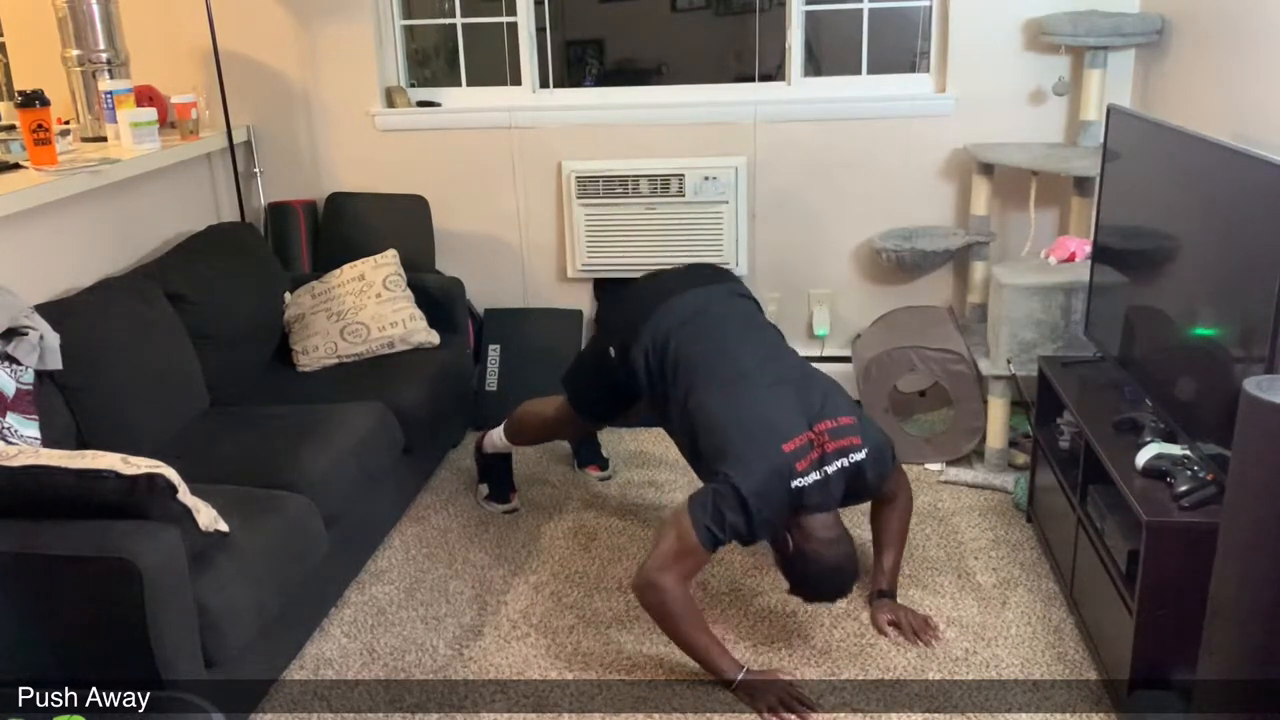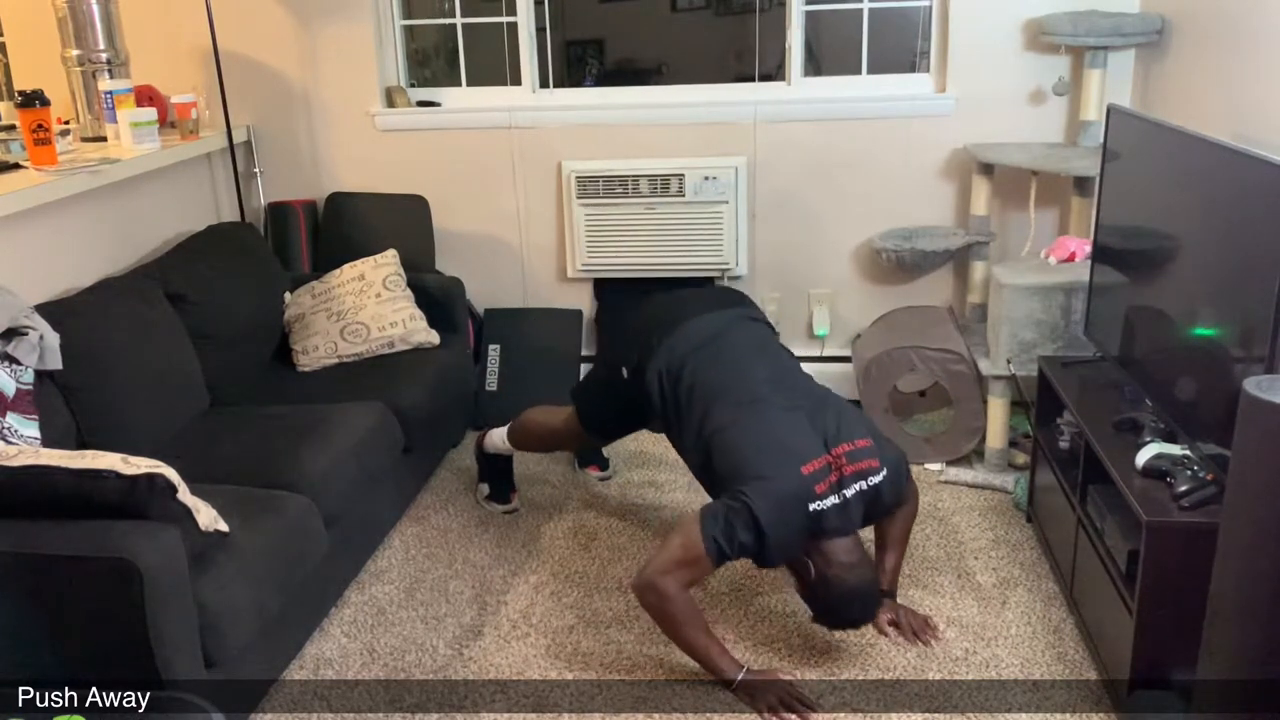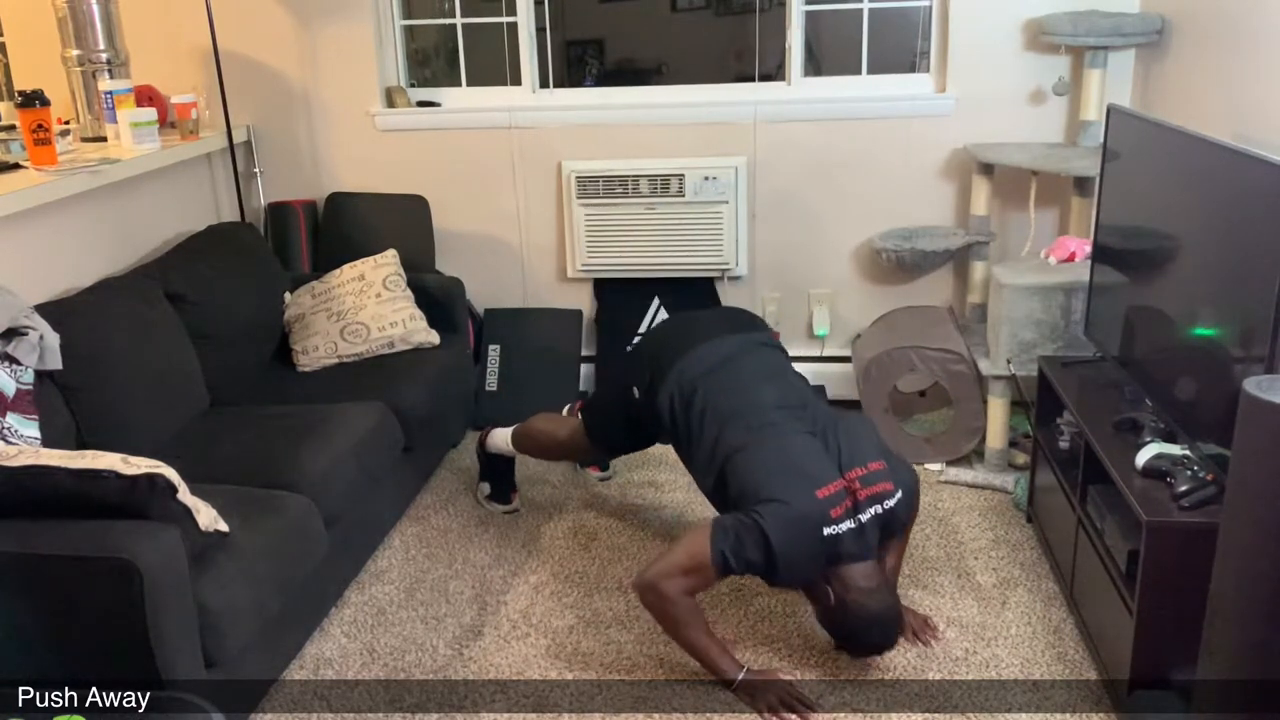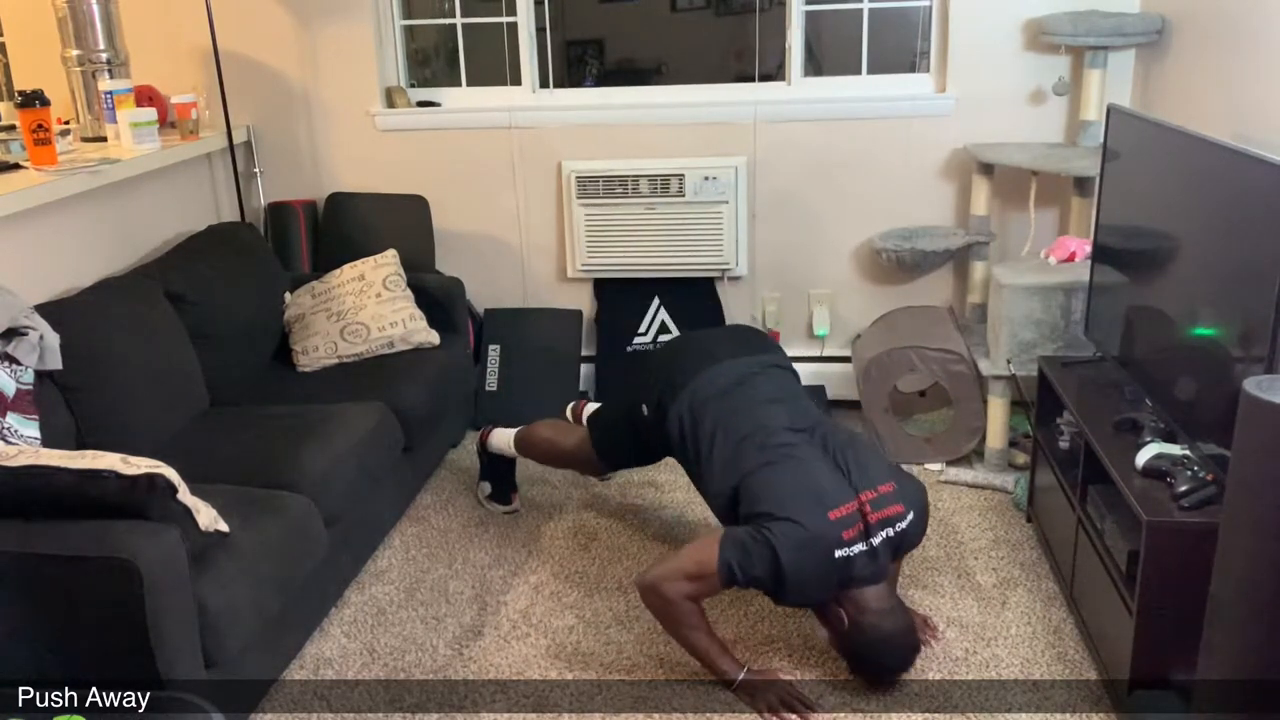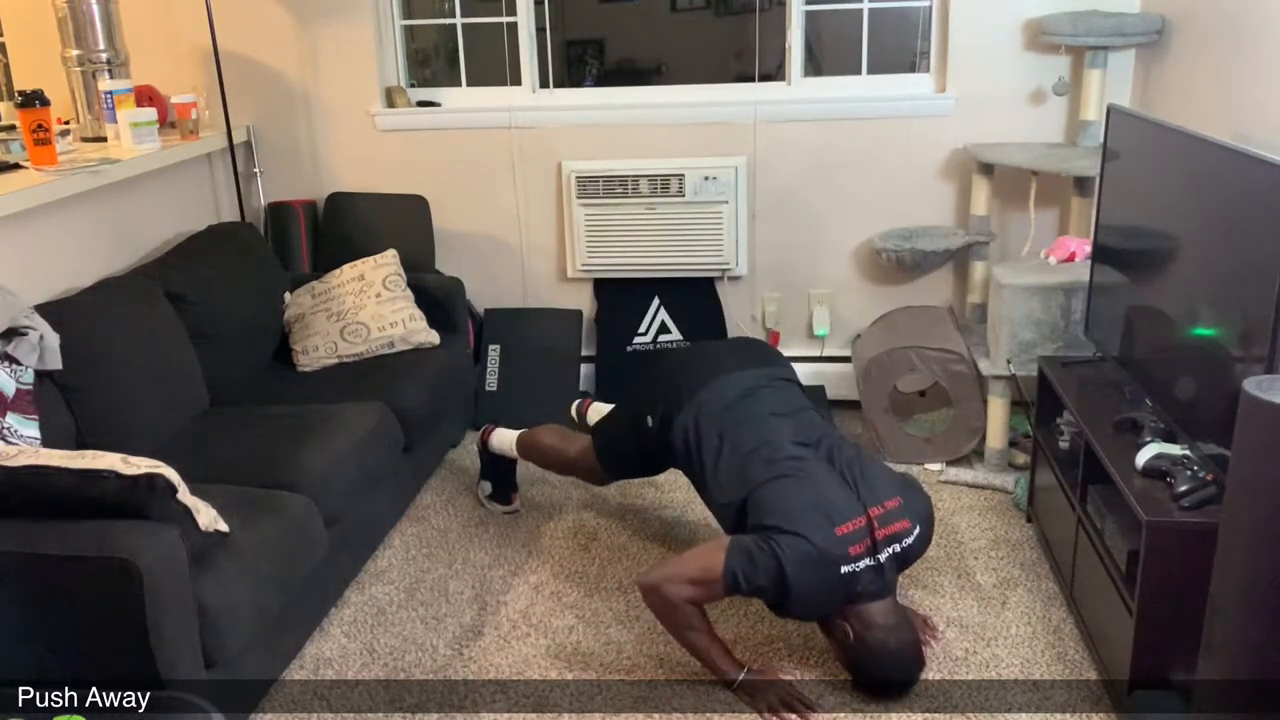
dt=0.2s
person 1, frame 1
left shoulder: (866, 451)
right shoulder: (755, 491)
left elbow: (896, 495)
right elbow: (654, 581)
left wrist: (884, 593)
right wrist: (738, 677)
left hip: (719, 297)
right hip: (648, 321)
right knee: (572, 418)
left ankle: (583, 438)
right ankle: (494, 445)
person 1, frame 2
left shoulder: (883, 470)
right shoulder: (772, 512)
right elbow: (655, 583)
left wrist: (885, 595)
right wrist: (738, 678)
left hip: (732, 317)
right hip: (662, 342)
right knee: (577, 430)
left ankle: (586, 410)
right ankle: (496, 444)
person 1, frame 3
left shoulder: (899, 490)
right shoulder: (786, 535)
right elbow: (656, 584)
left wrist: (888, 593)
right wrist: (739, 677)
left hip: (744, 338)
right hip: (675, 365)
right knee: (584, 444)
left ankle: (586, 410)
right ankle: (498, 444)
person 1, frame 4
left shoulder: (910, 507)
right shoulder: (796, 553)
right elbow: (658, 584)
left wrist: (888, 593)
right wrist: (739, 678)
left hip: (753, 355)
right hip: (685, 384)
right knee: (589, 455)
left ankle: (590, 412)
right ankle: (499, 444)
person 1, frame 5
left shoulder: (915, 518)
right shoulder: (802, 565)
right elbow: (659, 585)
left wrist: (886, 597)
right wrist: (740, 678)
left hip: (758, 366)
right hip: (688, 396)
right knee: (592, 463)
left ankle: (593, 412)
right ankle: (500, 443)
